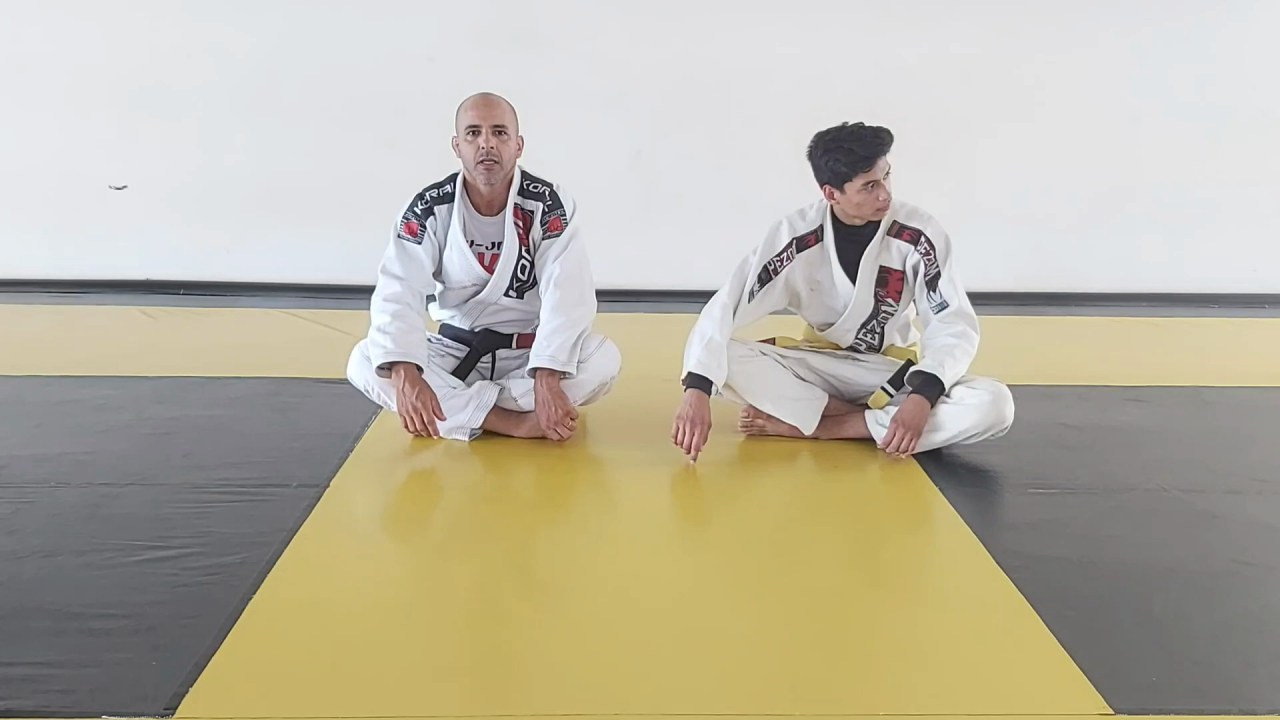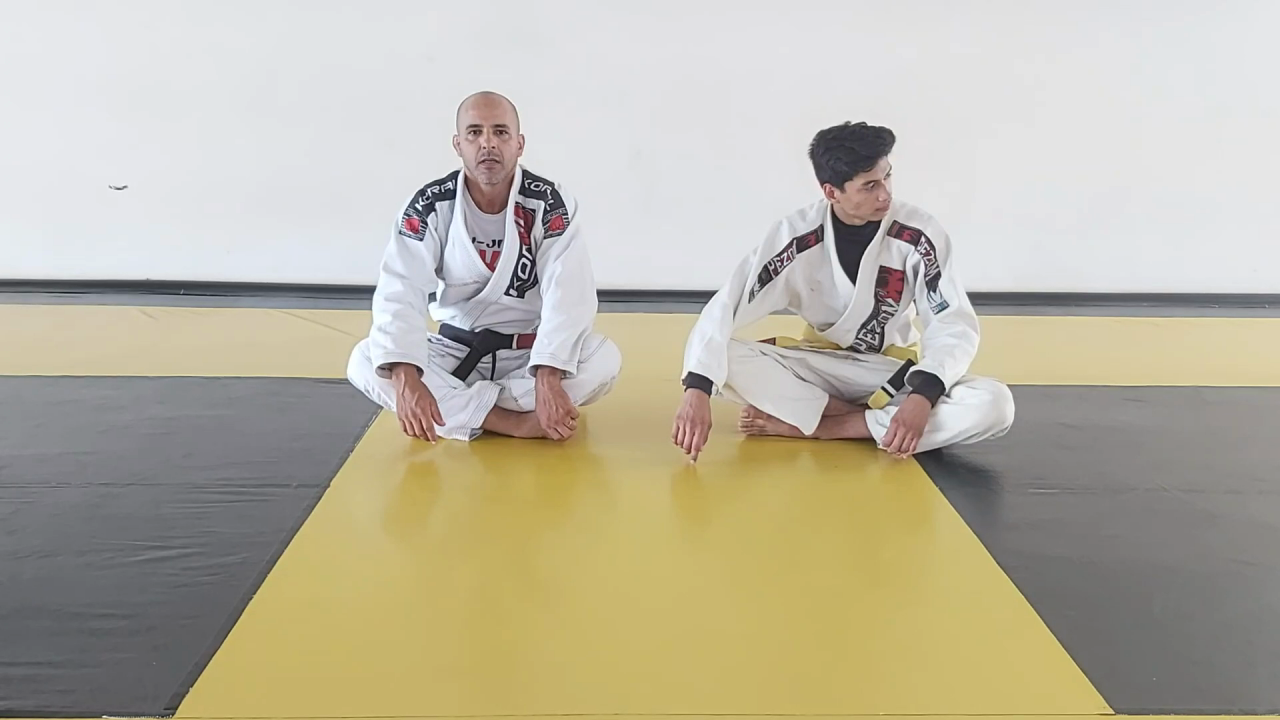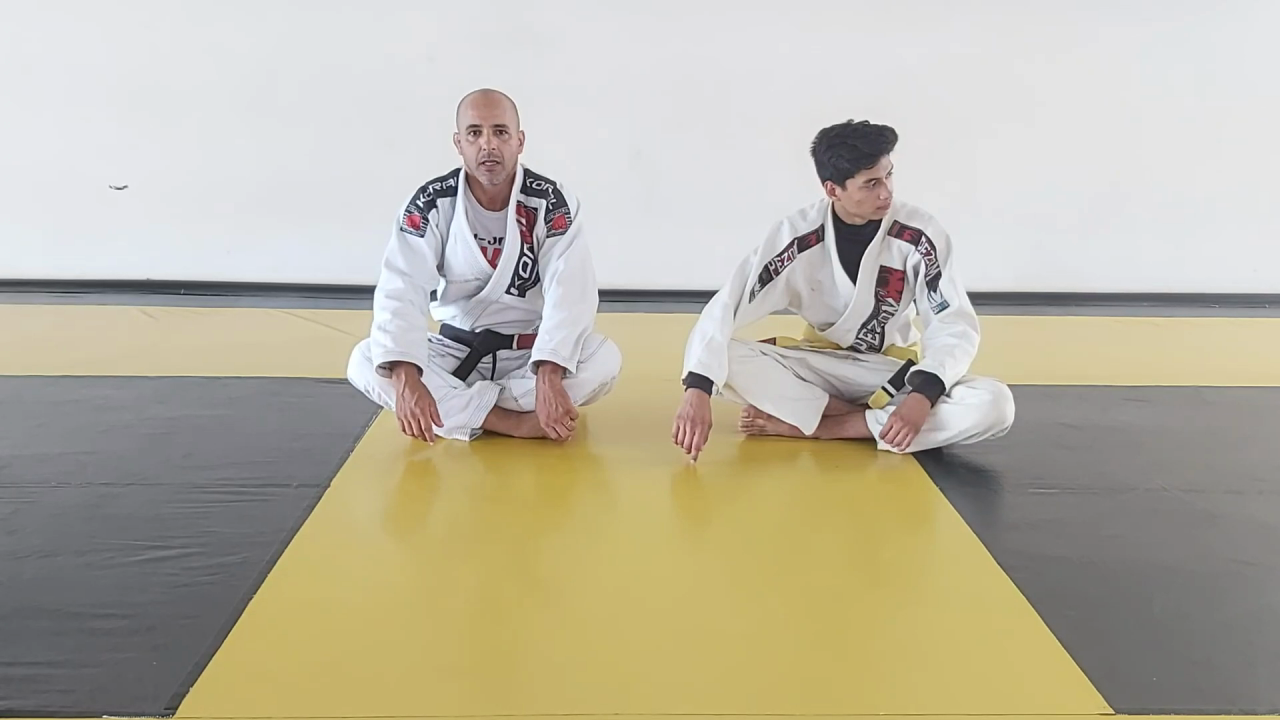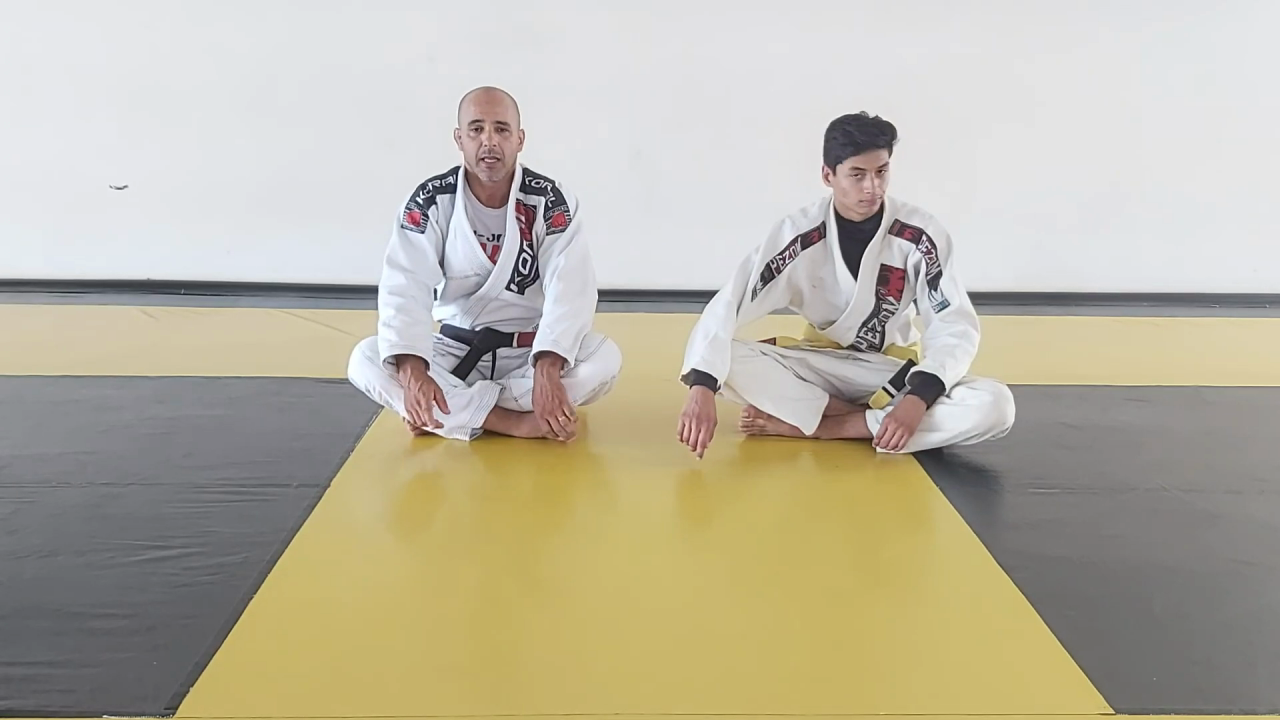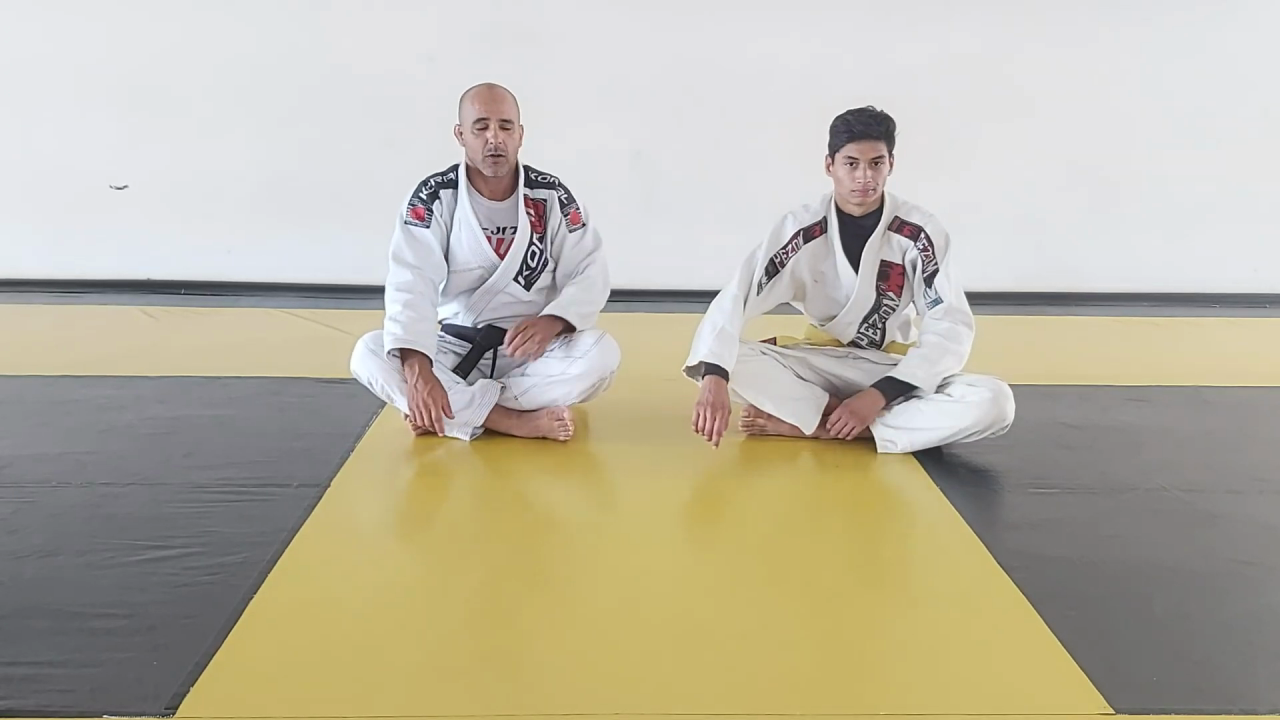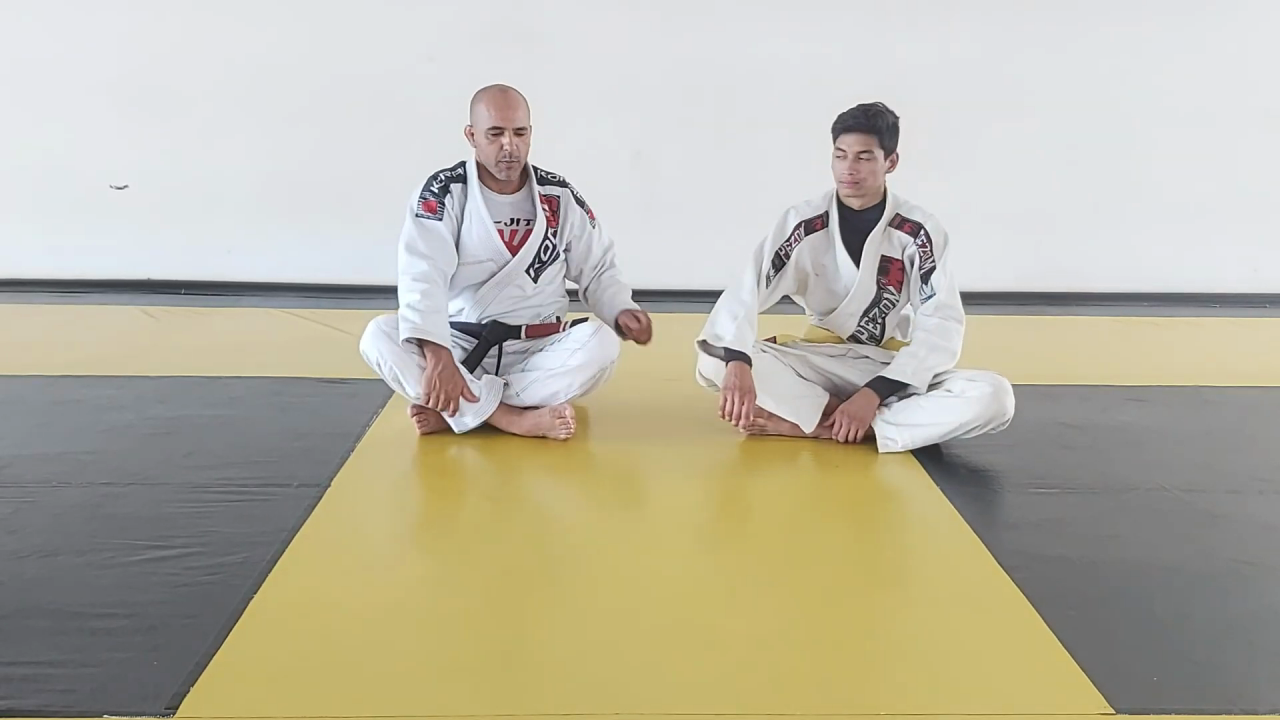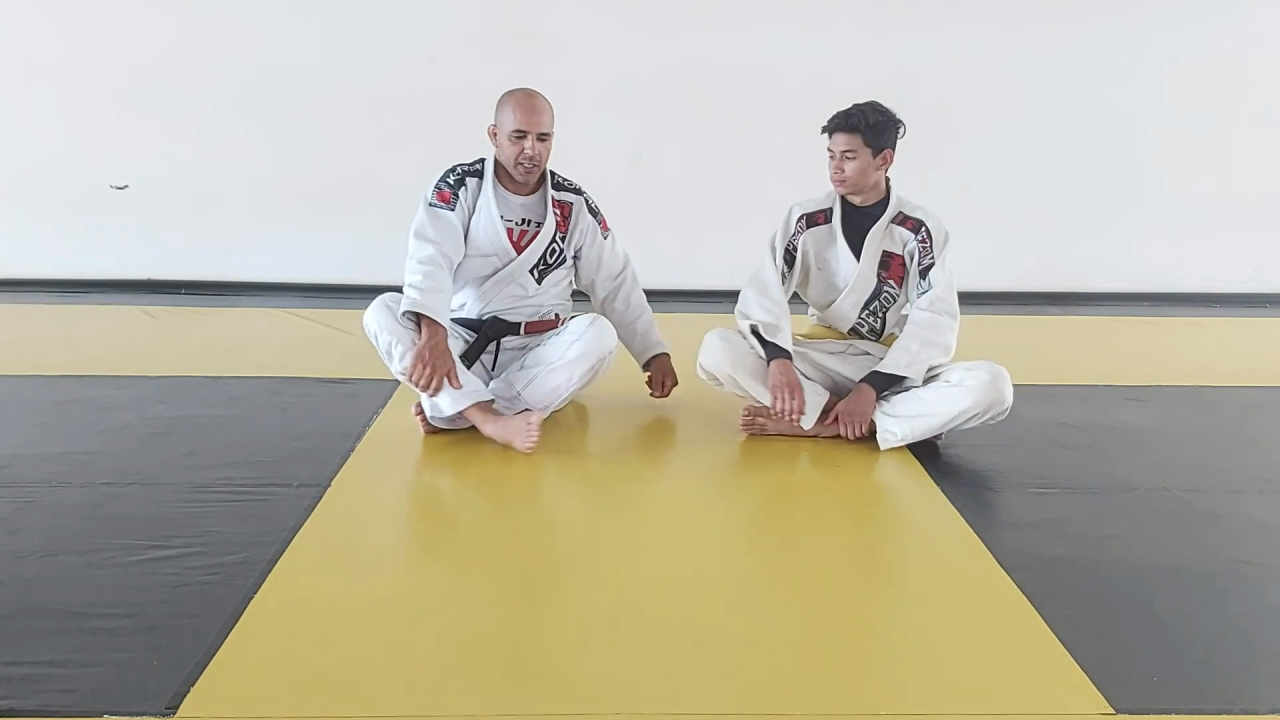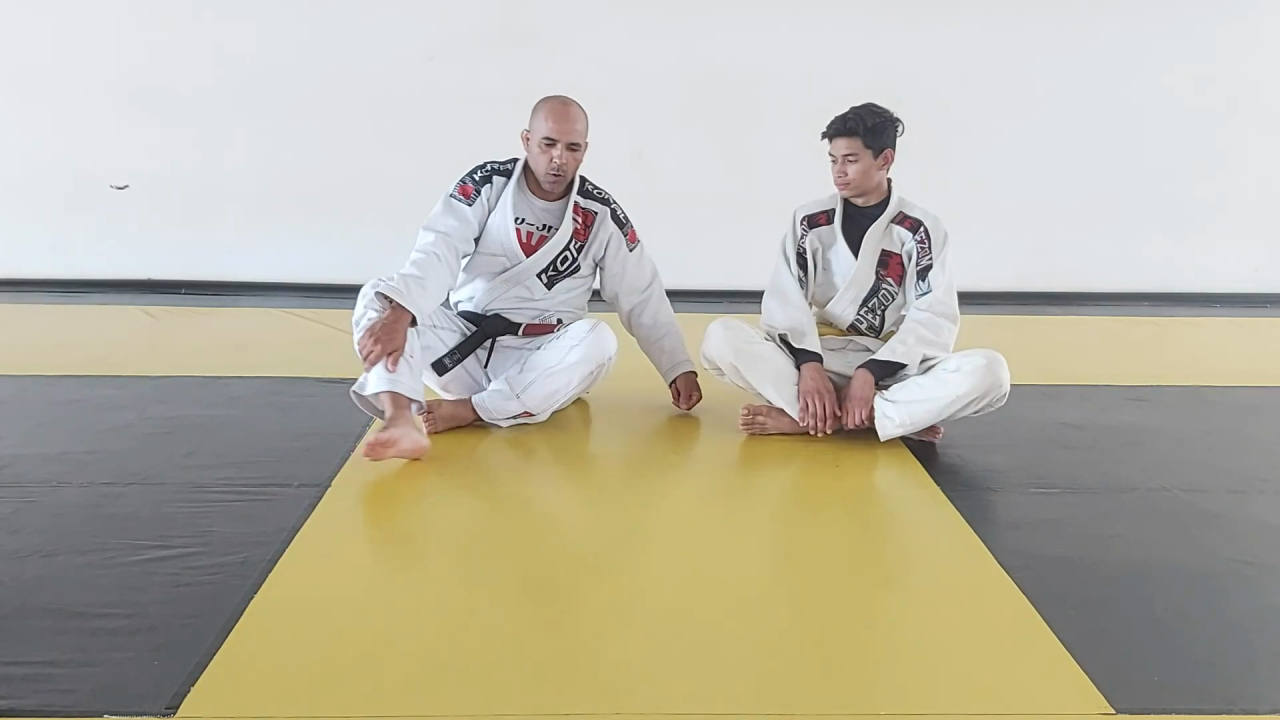
dt=0.3s
person 1, frame 1
left shoulder: (549, 205)
right shoulder: (429, 209)
left elbow: (567, 297)
right elbow: (397, 295)
left wrist: (547, 380)
right wrist: (406, 375)
left hip: (530, 352)
right hip: (456, 350)
left knee: (603, 360)
right knee: (365, 362)
left ankle: (458, 410)
right ankle: (516, 422)
person 1, frame 2
left shoulder: (551, 204)
right shoulder: (429, 207)
left elbow: (568, 297)
right elbow: (399, 294)
left wrist: (549, 380)
right wrist: (406, 380)
left hip: (530, 352)
right hip: (456, 350)
left knee: (603, 360)
right knee: (365, 362)
left ankle: (454, 410)
right ankle: (515, 421)
person 1, frame 3
left shoulder: (553, 203)
right shoulder: (430, 204)
left elbow: (570, 295)
right elbow: (401, 291)
left wrist: (549, 378)
right wrist: (407, 379)
left hip: (531, 352)
right hip: (457, 350)
left knee: (603, 359)
right knee: (366, 362)
left ankle: (455, 411)
right ankle: (514, 422)
person 1, frame 4
left shoulder: (551, 201)
right shoulder: (429, 202)
left elbow: (570, 291)
right elbow: (404, 289)
left wrist: (548, 374)
right wrist: (413, 372)
left hip: (532, 352)
right hip: (457, 350)
left knee: (604, 359)
right knee: (366, 362)
left ankle: (458, 412)
right ankle: (515, 422)
person 1, frame 5
left shoulder: (552, 197)
right shoulder: (433, 198)
left elbow: (590, 274)
right elbow: (411, 286)
left wrist: (552, 322)
right wrist: (418, 369)
left hip: (536, 349)
right hip: (458, 349)
left knee: (601, 355)
right knee: (370, 355)
left ankle: (459, 413)
right ankle: (514, 420)
person 1, frame 6
left shoulder: (559, 196)
right shoulder: (442, 193)
left elbow: (597, 267)
right elbow: (421, 280)
left wrist: (624, 312)
right wrist: (438, 357)
left hip: (540, 351)
right hip: (462, 347)
left knee: (600, 344)
right knee: (380, 337)
left ankle: (450, 411)
right ankle: (514, 417)
person 1, frame 7
left shoulder: (573, 204)
right shoulder: (458, 187)
left elbow: (615, 283)
right elbow: (429, 264)
left wrist: (654, 352)
right wrist: (433, 333)
left hip: (540, 351)
right hip: (464, 345)
left knee: (599, 335)
right knee: (384, 311)
left ankle: (455, 412)
right ankle: (488, 418)
person 1, frame 8
left shoulder: (601, 213)
right shoulder: (487, 183)
left elbow: (642, 297)
right elbow: (437, 252)
left wrist: (679, 369)
right wrist: (398, 312)
left hip: (540, 359)
right hip: (466, 346)
left knee: (596, 342)
right knee: (379, 298)
left ankle: (470, 410)
right ankle: (401, 423)
person 2, frame 1
left shoulder: (918, 234)
right shoulder: (796, 235)
left elbow: (953, 324)
right elbow: (725, 307)
left wrist: (922, 398)
right wrist: (697, 392)
left hip: (891, 373)
right hip: (819, 368)
left knee: (993, 405)
right knee: (726, 360)
left ankle: (829, 427)
person 2, frame 2
left shoulder: (919, 233)
right shoulder: (796, 234)
left elbow: (953, 325)
right elbow: (725, 308)
left wrist: (922, 398)
right wrist: (697, 392)
left hip: (892, 373)
right hip: (819, 368)
left knee: (994, 404)
right knee: (726, 360)
left ankle: (806, 425)
person 2, frame 3
left shoulder: (919, 234)
right shoulder: (796, 235)
left elbow: (954, 326)
right elbow: (725, 308)
left wrist: (922, 396)
right wrist: (698, 392)
left hip: (892, 373)
right hip: (819, 367)
left knee: (993, 404)
right knee: (726, 360)
left ankle: (806, 424)
person 2, frame 4
left shoulder: (921, 233)
right shoulder: (798, 233)
left elbow: (954, 325)
right elbow: (728, 306)
left wrist: (918, 398)
right wrist: (703, 388)
left hip: (892, 372)
right hip: (819, 367)
left knee: (994, 406)
right knee: (728, 361)
left ankle: (823, 426)
person 2, frame 5
left shoulder: (920, 231)
right shoulder: (800, 228)
left elbow: (949, 325)
right elbow: (734, 300)
left wrist: (881, 394)
right wrist: (713, 377)
left hip: (893, 373)
right hip: (820, 365)
left knee: (994, 403)
right knee: (729, 364)
left ankle: (808, 423)
person 2, frame 6
left shoulder: (920, 230)
right shoulder: (802, 222)
left elbow: (940, 325)
right elbow: (746, 293)
left wrist: (874, 393)
right wrist: (738, 365)
left hip: (892, 370)
right hip: (821, 363)
left knee: (993, 398)
right knee: (715, 362)
left ankle: (809, 421)
person 2, frame 7
left shoulder: (921, 228)
right shoulder: (806, 219)
left elbow: (934, 320)
right elbow: (764, 290)
left wrist: (871, 387)
right wrist: (778, 360)
left hip: (891, 367)
right hip: (821, 360)
left knee: (991, 386)
right knee: (718, 350)
left ankle: (818, 423)
person 2, frame 8
left shoulder: (921, 229)
right shoulder: (810, 220)
left elbow: (933, 320)
right elbow: (785, 300)
left wrist: (871, 373)
right wrist: (809, 365)
left hip: (891, 365)
right hip: (819, 356)
left knee: (988, 373)
right knee: (721, 339)
left ankle: (808, 417)
